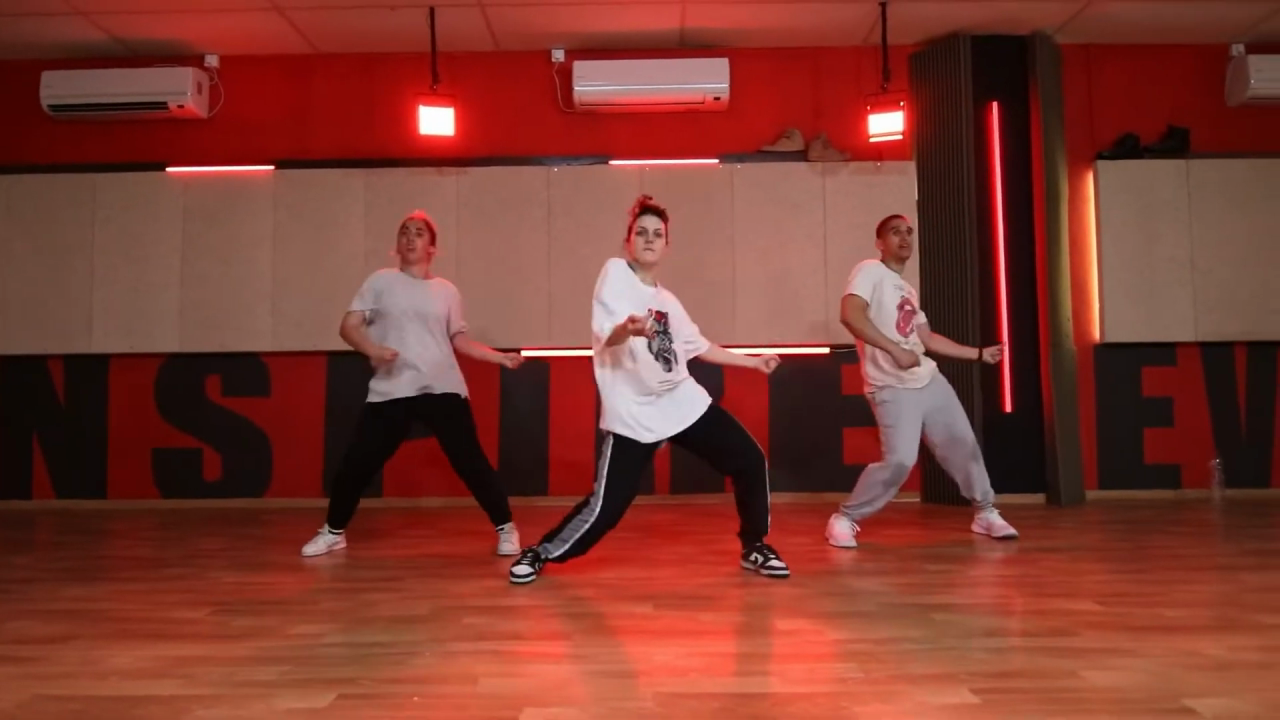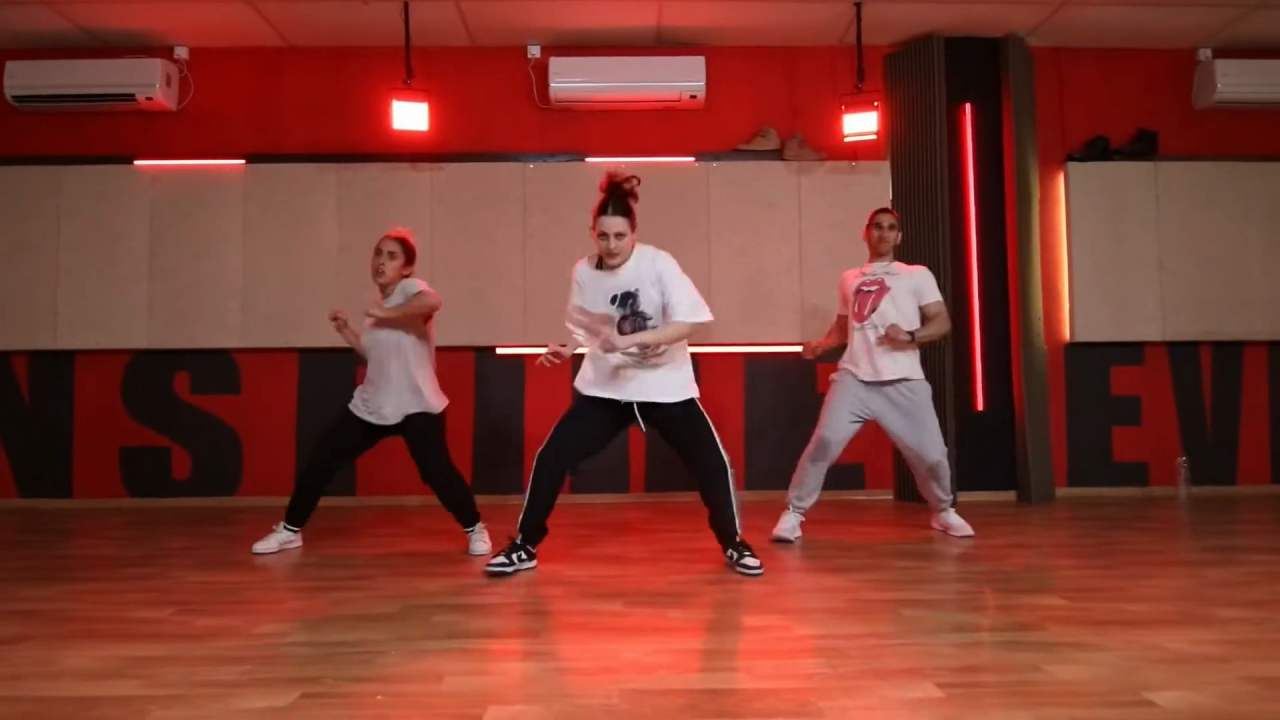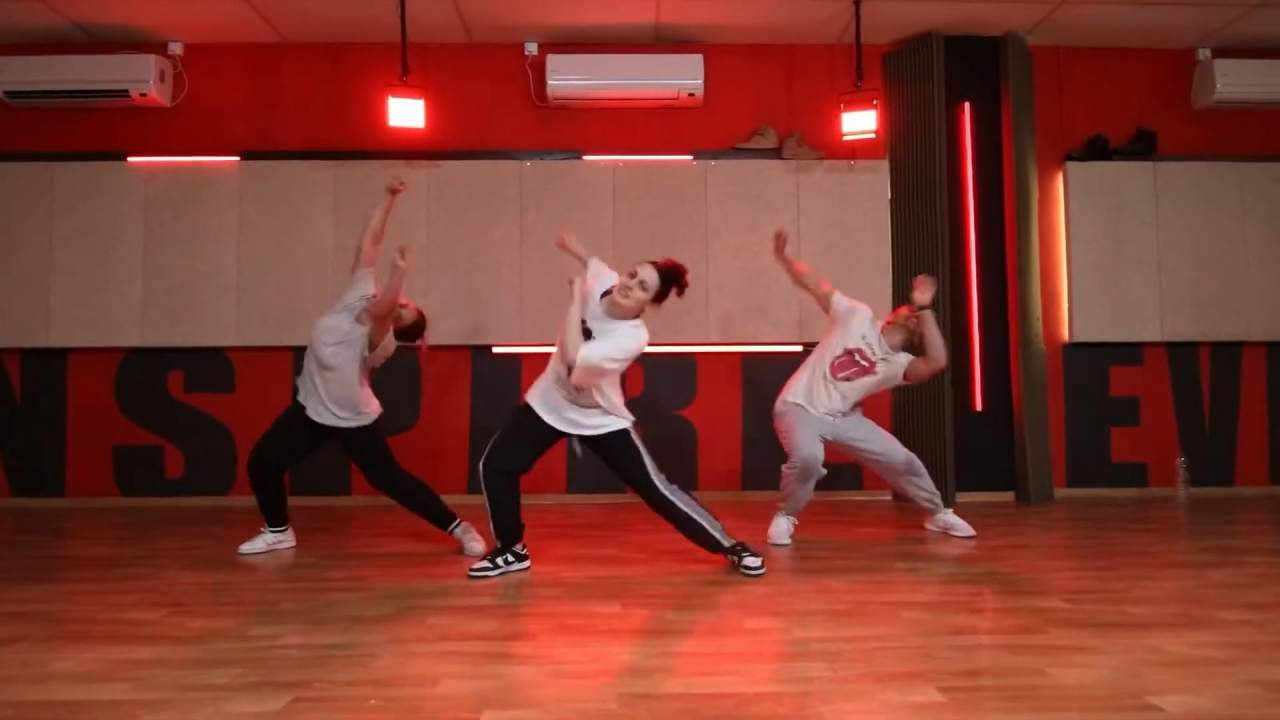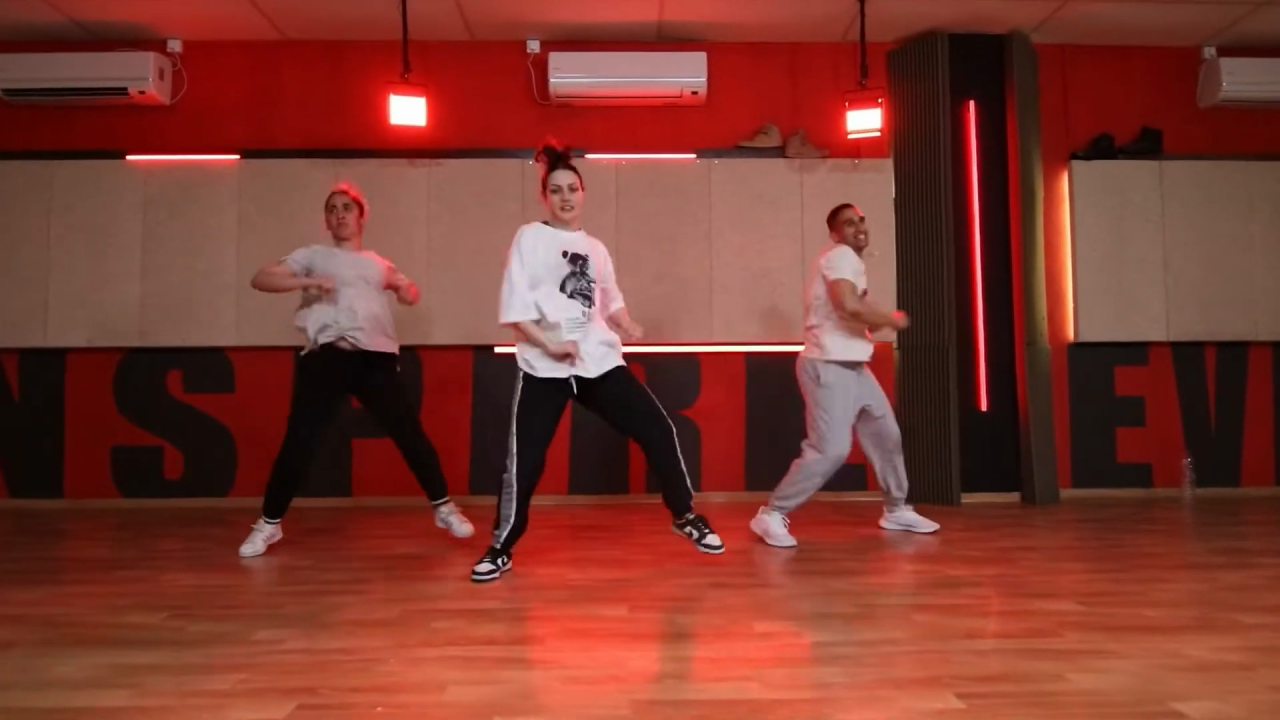
dt=0.5s
person 1, frame 1
left shoulder: (666, 299)
right shoulder: (615, 272)
left elbow: (697, 346)
right elbow: (607, 335)
left wrist: (754, 361)
right wrist: (627, 329)
left hip: (685, 403)
right hip: (631, 414)
left knee: (751, 461)
right knee: (606, 505)
left ankle: (754, 546)
right ankle: (539, 553)
person 1, frame 2
left shoulder: (659, 263)
right shoulder: (584, 272)
left elbow: (689, 322)
left wrist: (629, 340)
right wrist: (565, 349)
left hip: (667, 384)
right hip: (606, 387)
left knee: (712, 462)
right knee: (552, 457)
left ankle: (732, 543)
right ankle: (524, 546)
person 1, frame 3
left shoulder: (631, 338)
right shoulder: (601, 287)
left elbow: (581, 375)
left wrist: (573, 319)
left hip: (601, 421)
right hip: (548, 404)
left knee: (652, 488)
right knee: (494, 466)
left ankle: (729, 545)
right ankle: (511, 549)
person 1, frame 4
left shoulder: (596, 250)
right shoulder: (530, 237)
left elbow: (611, 305)
right elbow: (514, 312)
left wrist: (627, 327)
right wrist: (549, 343)
left hip: (599, 360)
right hip: (544, 365)
left knee: (657, 430)
right knee: (524, 461)
left ankle: (684, 513)
right ankle: (501, 548)
person 2, frame 1
left shoulder: (446, 291)
right shoulder: (380, 281)
left elbow: (459, 341)
right elbow: (348, 327)
left wrist: (499, 358)
right wrist: (371, 349)
left hip: (443, 389)
right hip: (389, 391)
left knee: (470, 460)
right knee: (357, 463)
left ankle: (505, 527)
right ankle: (334, 531)
person 2, frame 2
left shoulder: (412, 290)
right shoulder: (376, 310)
left elbow: (432, 302)
left wrist: (387, 315)
right wrist: (345, 329)
left hip: (418, 405)
right hip: (371, 406)
left knee: (437, 469)
right knee: (321, 461)
left ankle: (474, 527)
right ankle: (291, 529)
person 2, frame 3
left shoulder: (382, 342)
right shoulder: (361, 295)
left elbow: (385, 312)
right elbow: (367, 247)
right wrist: (389, 200)
left hip: (354, 419)
right hip: (310, 408)
left knee: (391, 480)
right knee: (263, 461)
left ankle: (458, 525)
right ankle: (278, 528)
person 2, frame 4
left shoulder: (379, 263)
right shoulder: (313, 255)
left elbow: (411, 296)
right elbow: (260, 279)
left wrist: (404, 285)
right wrist: (308, 282)
left hip: (376, 357)
right hip: (328, 354)
left knee: (410, 433)
right knee: (300, 441)
left ankle: (443, 507)
right ankle: (268, 524)
person 3, frame 1
left shoulder: (909, 285)
right shoulder: (868, 272)
right elbow: (850, 314)
left wrist: (979, 354)
right wrist: (895, 351)
left hip: (930, 382)
right hip: (894, 389)
left knee: (964, 444)
right knee: (898, 461)
left ankle: (987, 513)
right ankle: (843, 519)
person 3, frame 2
left shoulder: (918, 275)
right shoulder: (849, 279)
left elbow: (942, 321)
left wrist: (912, 336)
right wrist: (821, 345)
left hip: (904, 383)
right hip: (854, 378)
left knee: (931, 454)
right knee: (826, 440)
left ankle: (943, 511)
right ankle: (794, 512)
person 3, frame 3
left shoulder: (902, 363)
right shoulder: (860, 315)
left elbow: (937, 362)
right elbow: (816, 286)
left wrist: (925, 308)
right wrist: (784, 257)
left hip: (839, 418)
right hip: (797, 411)
left knee: (902, 461)
right knee: (808, 460)
left ankle: (939, 513)
right ankle: (786, 515)
person 3, frame 4
left shoulder: (852, 262)
right shoulder: (840, 257)
right elbow: (848, 306)
right wrist: (890, 319)
left hip: (853, 365)
right hip: (830, 367)
left knee: (887, 435)
right knee: (830, 450)
left ankle: (896, 508)
right ankle: (772, 515)
